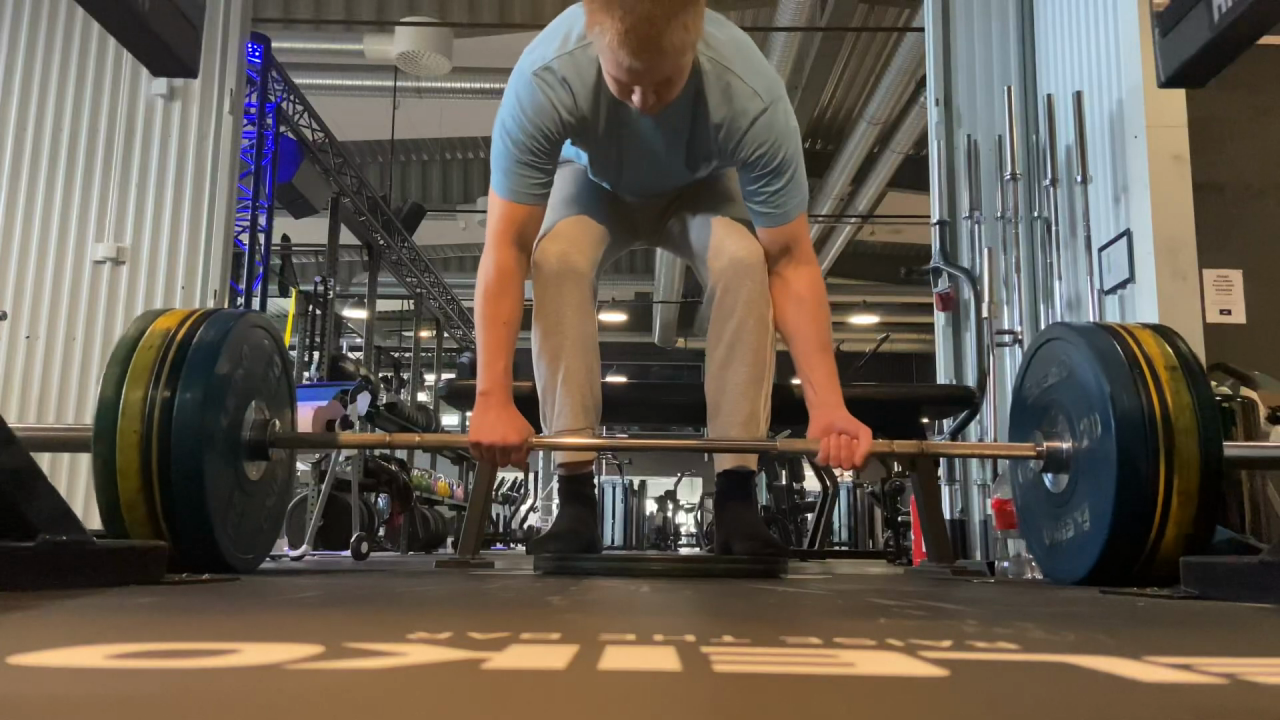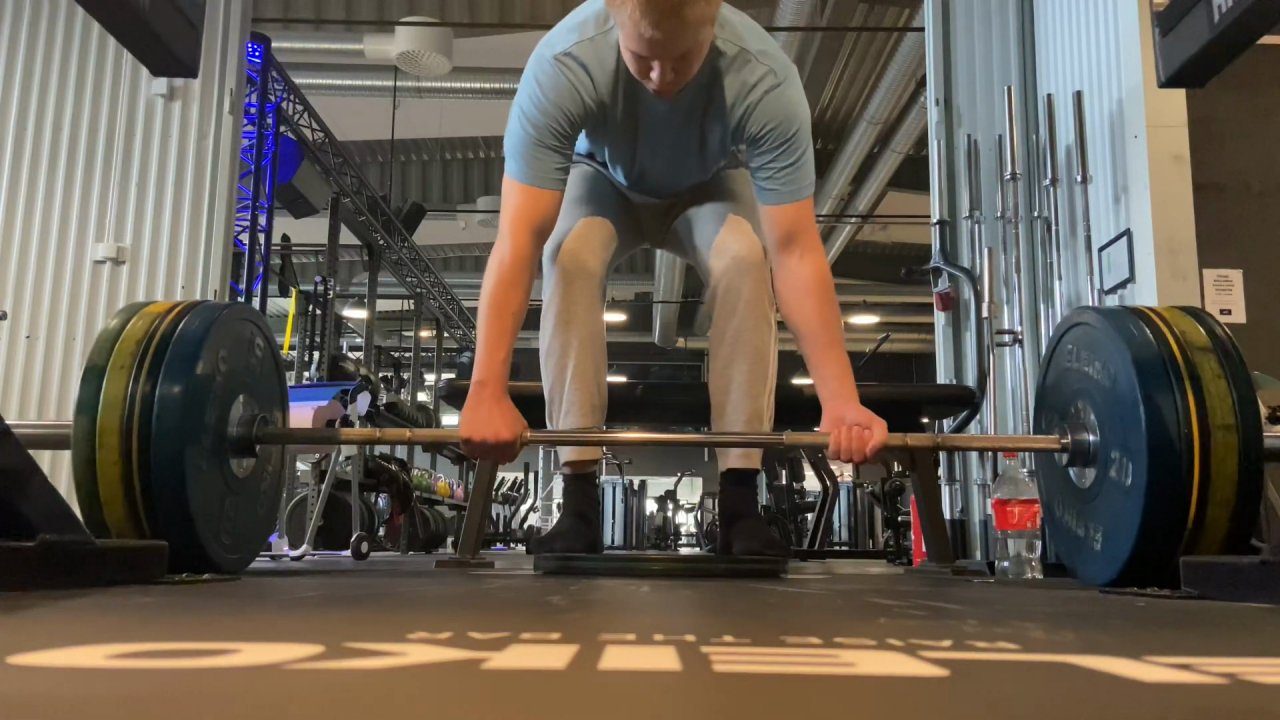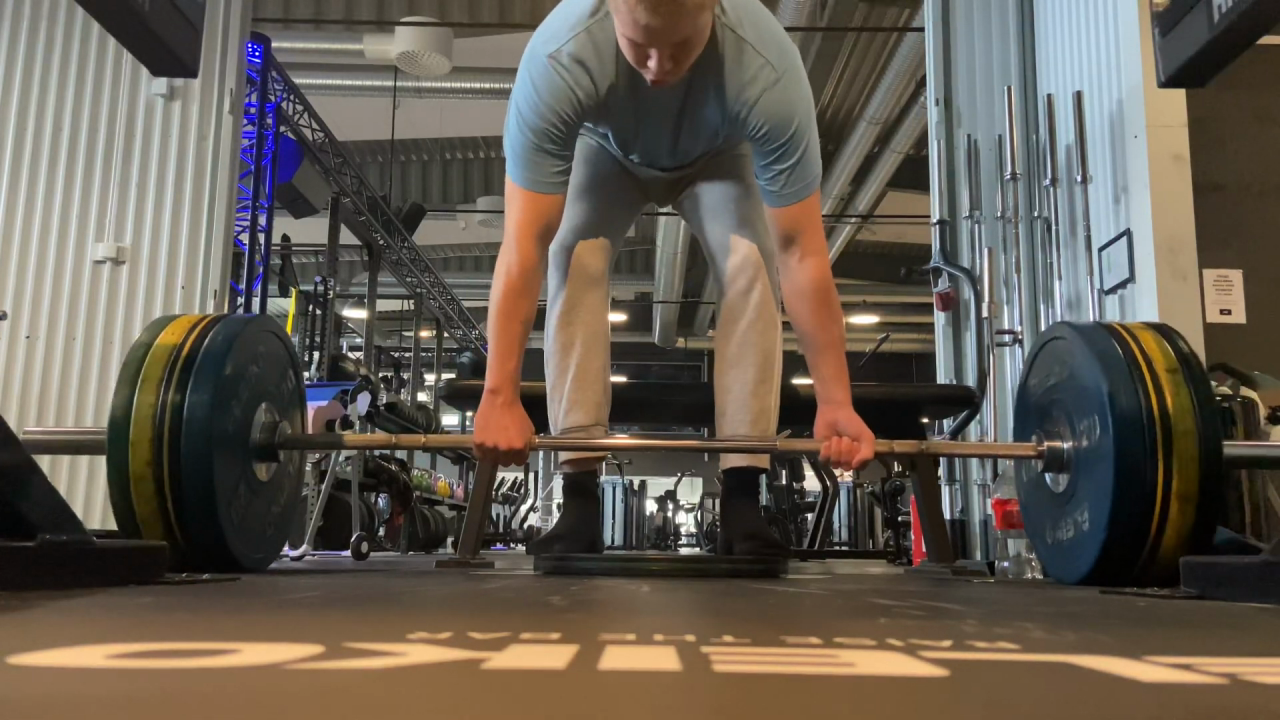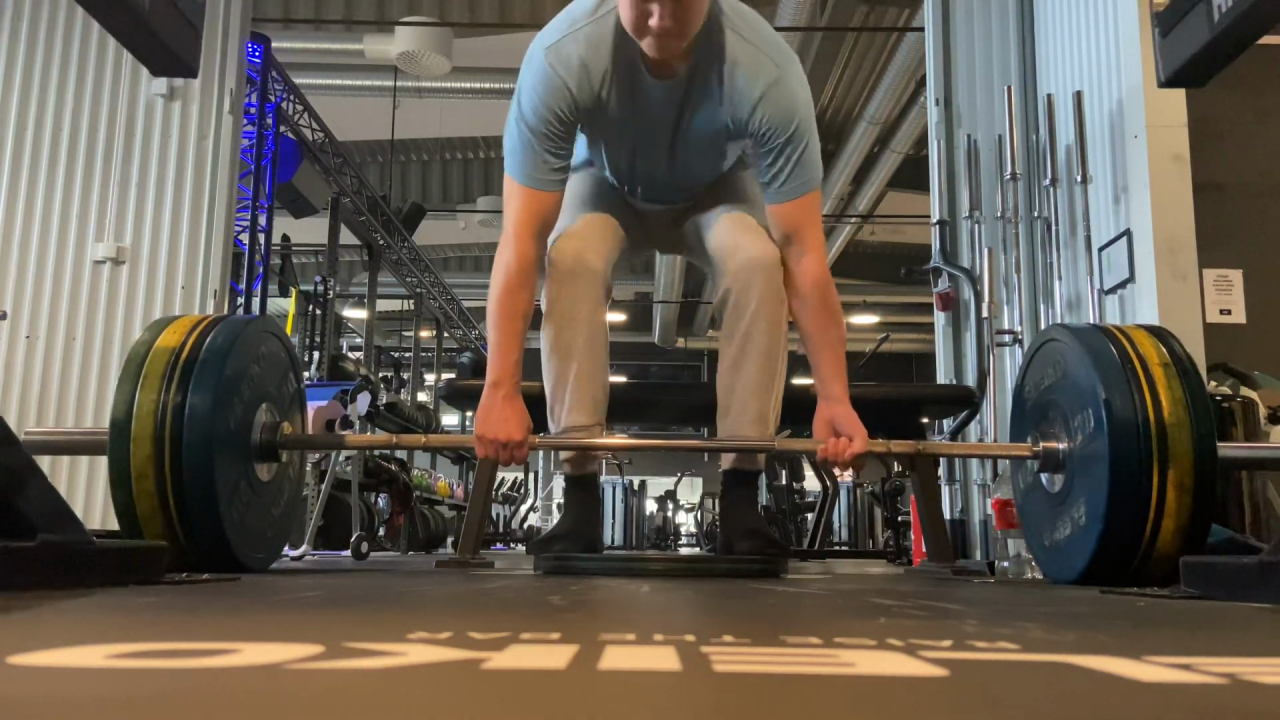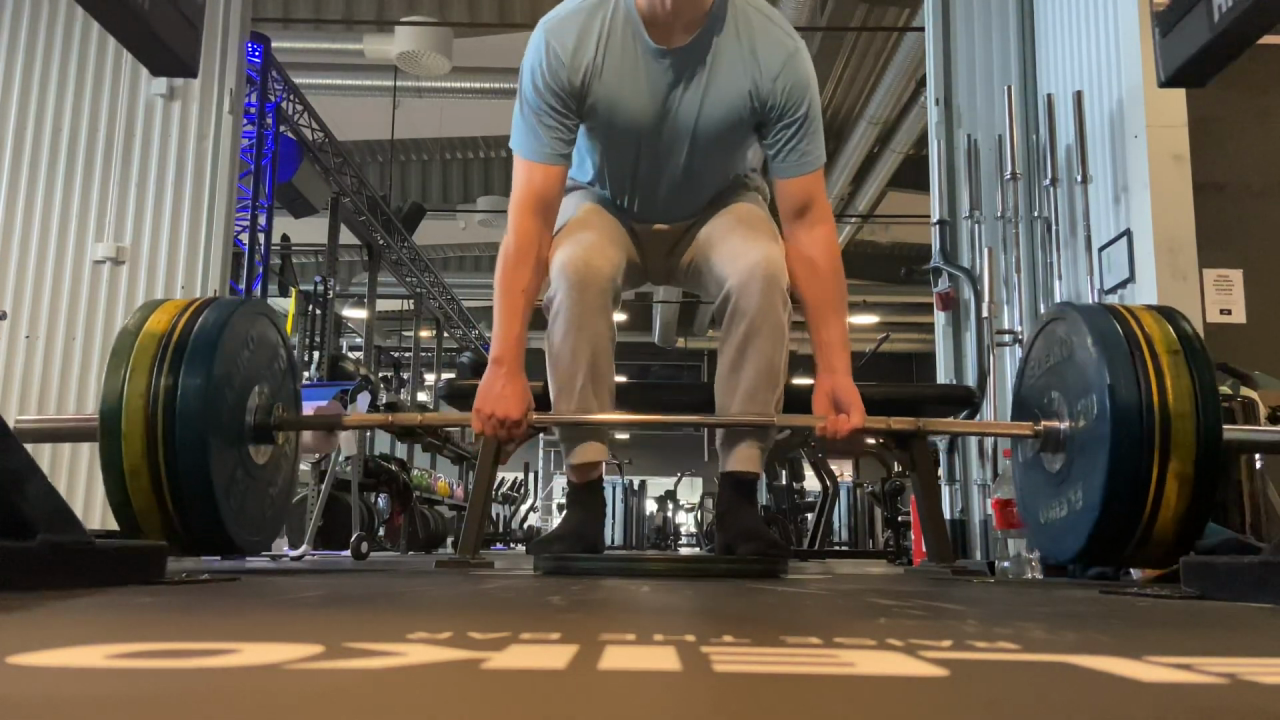
dt=1s
person 1, frame 1
left shoulder: (750, 94)
right shoulder: (544, 78)
left elbow: (790, 261)
right elbow: (507, 248)
left wrist: (826, 406)
right wrist: (493, 399)
left hip: (702, 184)
right hip: (593, 182)
left knee: (743, 261)
right knee: (556, 259)
left ankle: (736, 494)
right ankle: (575, 494)
person 1, frame 2
left shoulder: (764, 78)
right shoulder: (562, 65)
left elbow: (795, 251)
right elbow: (519, 239)
left wrist: (840, 399)
right wrist: (487, 389)
left hip: (709, 183)
right hip: (601, 178)
left knee: (744, 260)
right knee: (569, 258)
left ankle: (739, 496)
right ankle: (580, 496)
person 1, frame 3
left shoulder: (767, 68)
right shoulder: (557, 58)
left elbow: (800, 251)
right elbow: (525, 245)
left wrist: (834, 402)
right wrist: (499, 396)
left hip: (717, 153)
right hip: (605, 149)
left knee: (751, 264)
right knee: (573, 259)
left ankle: (741, 497)
right ankle: (580, 496)
person 1, frame 4
left shoulder: (765, 67)
right shoulder: (561, 54)
left elbow: (803, 249)
right elbow: (522, 239)
left wrist: (833, 397)
right wrist: (500, 390)
left hip: (715, 186)
right hip: (605, 183)
left knee: (757, 263)
right knee: (569, 261)
left ankle: (740, 493)
right ankle: (581, 493)
person 1, frame 5
left shoulder: (774, 48)
left elbow: (807, 219)
right elbow: (530, 213)
left wrist: (834, 369)
right wrist: (504, 365)
left hip: (718, 204)
right hip: (603, 201)
left knee: (760, 269)
right knee: (577, 268)
left ankle: (739, 497)
right ankle: (585, 497)
